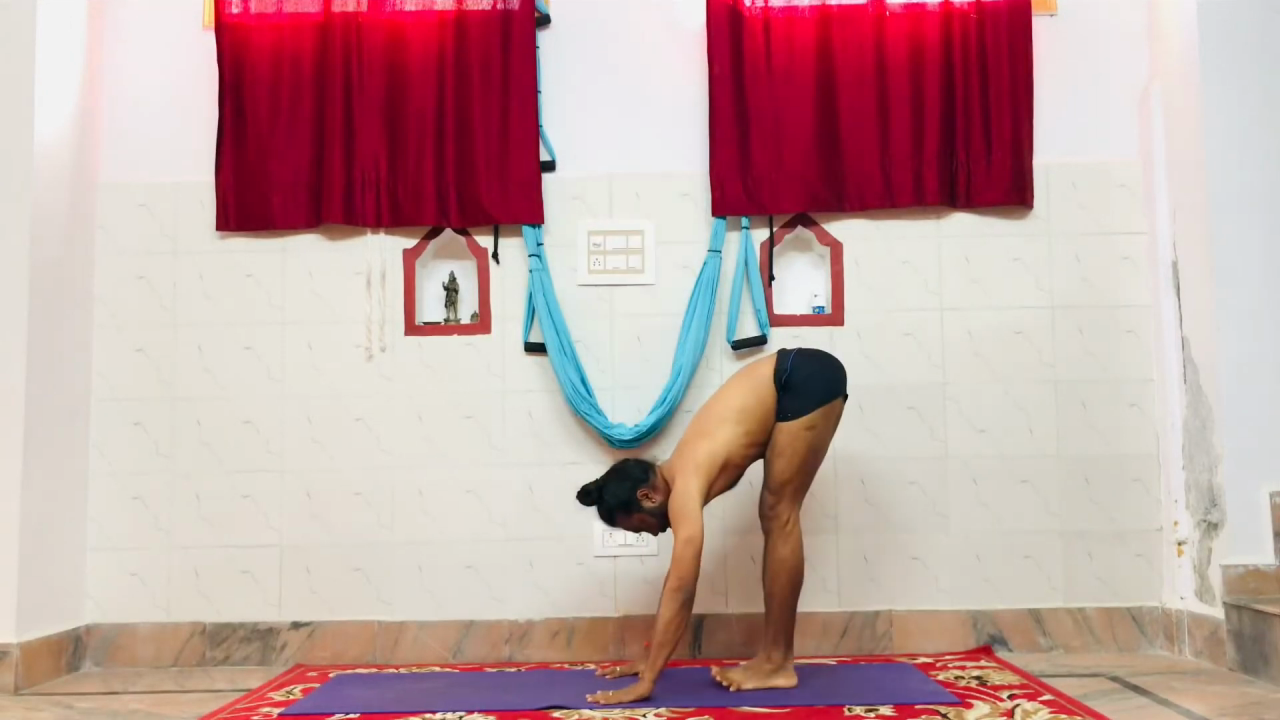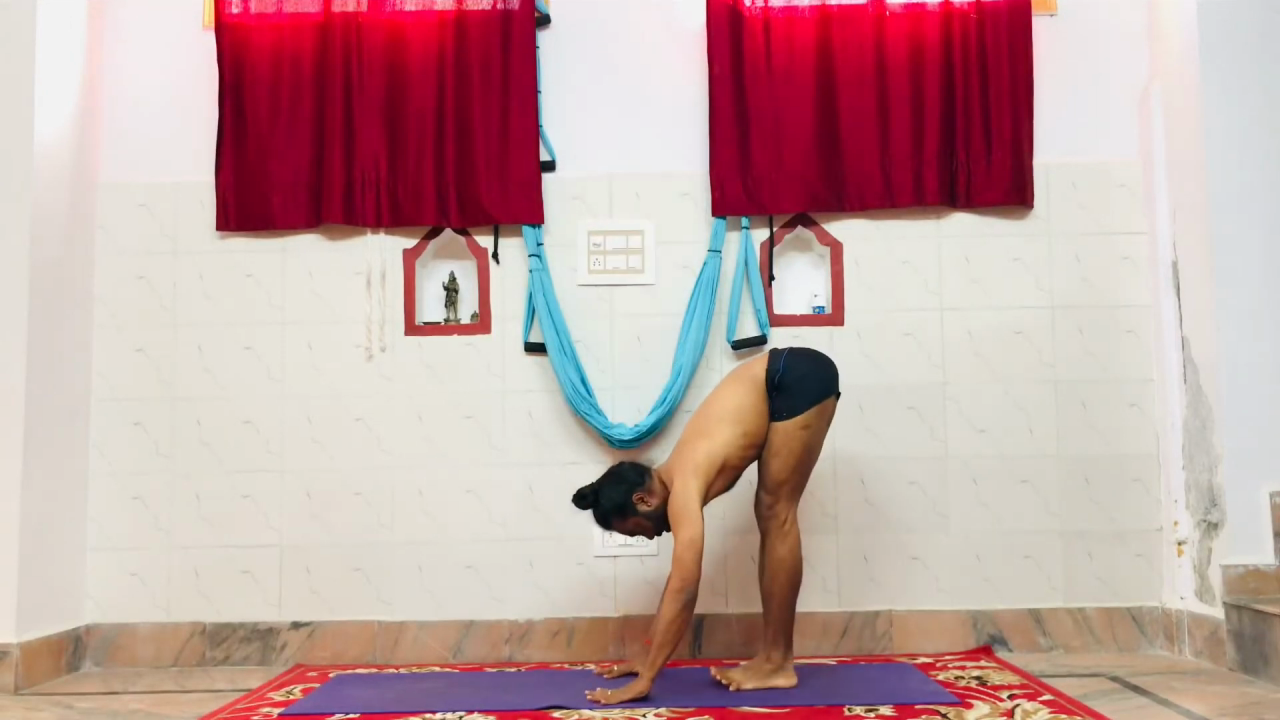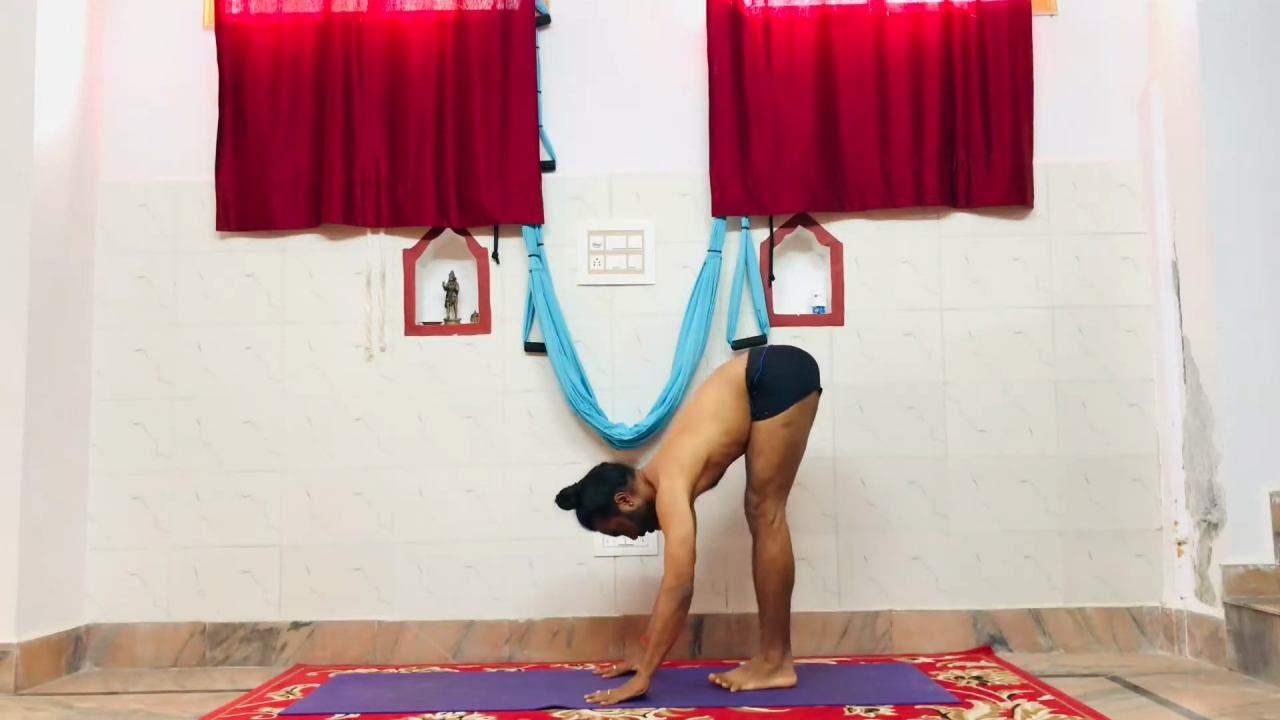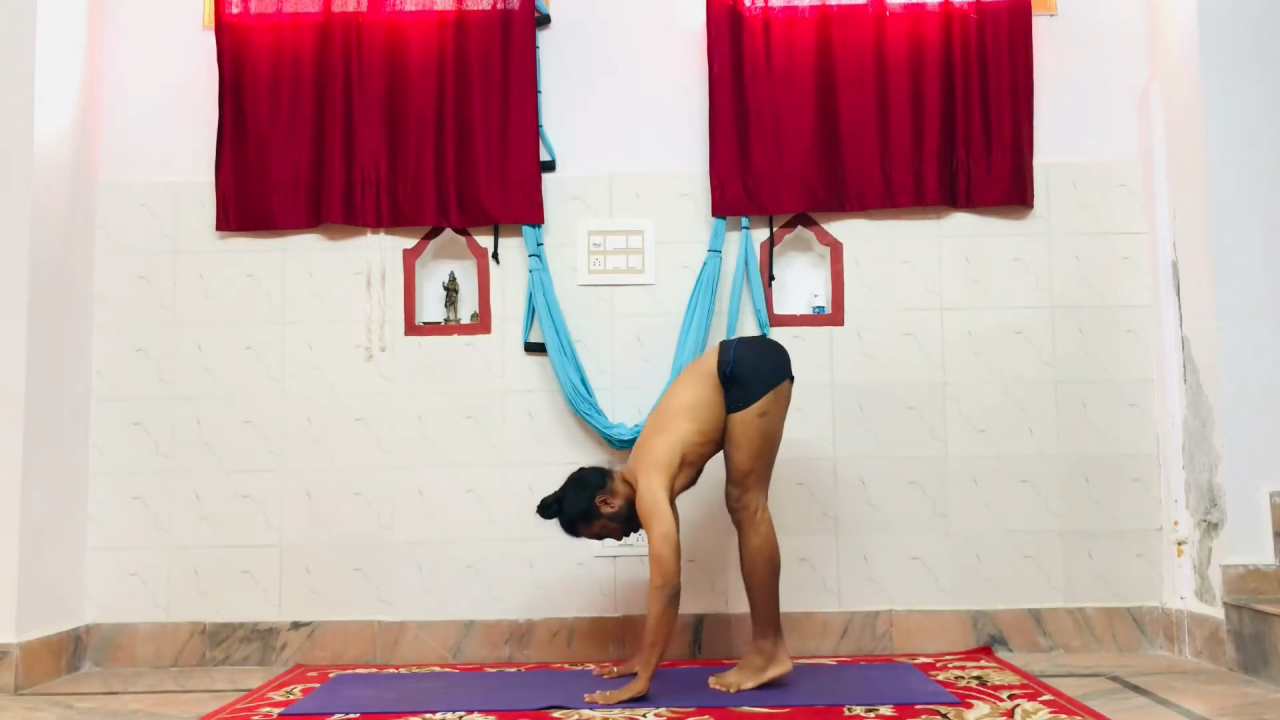
dt=0.5s
person 1, frame 1
left shoulder: (683, 487)
right shoulder: (678, 476)
left elbow: (680, 588)
right elbow: (679, 583)
left wrist: (646, 682)
right wrist: (650, 660)
left hip: (809, 378)
right hip: (790, 381)
left knee: (779, 516)
right knee: (775, 517)
left ankle: (777, 663)
right ankle: (773, 658)
person 1, frame 2
left shoulder: (682, 490)
right shoulder: (676, 480)
left elbow: (683, 590)
right elbow: (679, 582)
left wrist: (644, 680)
right wrist: (649, 659)
left hip: (801, 377)
right hip: (785, 379)
left knee: (776, 517)
right knee: (771, 516)
left ankle: (777, 663)
right ankle: (773, 658)
person 1, frame 3
left shoulder: (668, 489)
right shoulder: (664, 479)
left elbow: (678, 588)
right elbow: (675, 583)
left wrist: (644, 677)
right wrist: (645, 656)
left hip: (781, 376)
right hip: (767, 378)
left knee: (765, 517)
right knee: (761, 516)
left ankle: (776, 661)
right ankle: (772, 657)
person 1, frame 4
left shoulder: (648, 489)
right shoulder: (644, 478)
left elbow: (665, 586)
right elbow: (664, 583)
left wrist: (642, 680)
right wrist: (643, 658)
left hip: (752, 366)
right hip: (742, 368)
left knee: (747, 509)
right knee: (743, 509)
left ankle: (770, 652)
right ankle: (766, 650)
